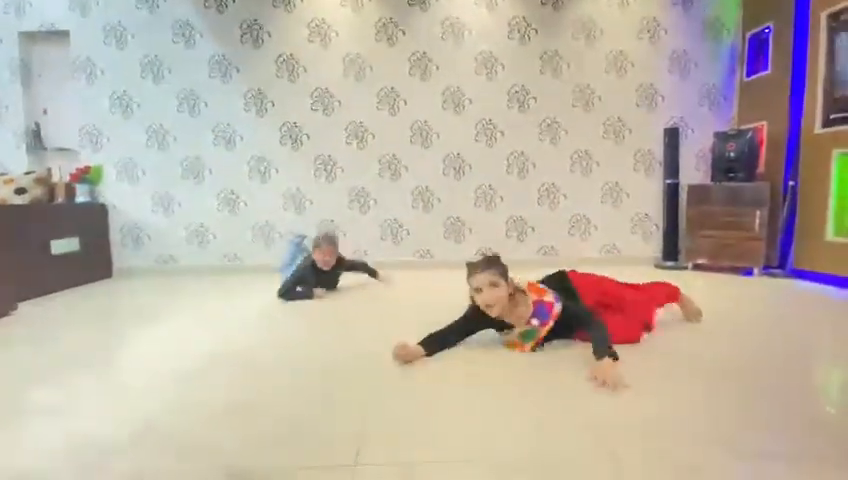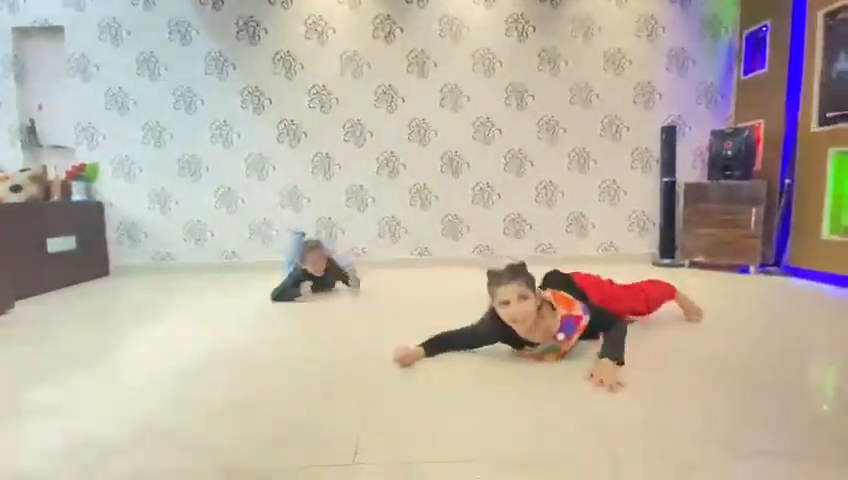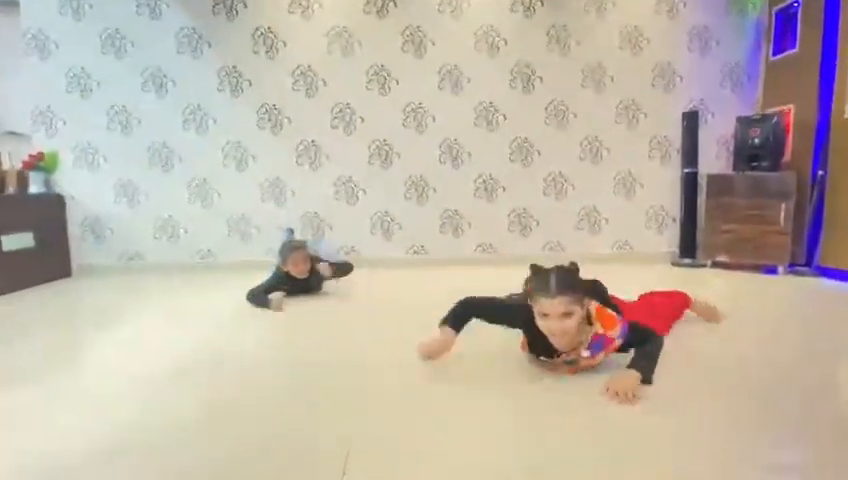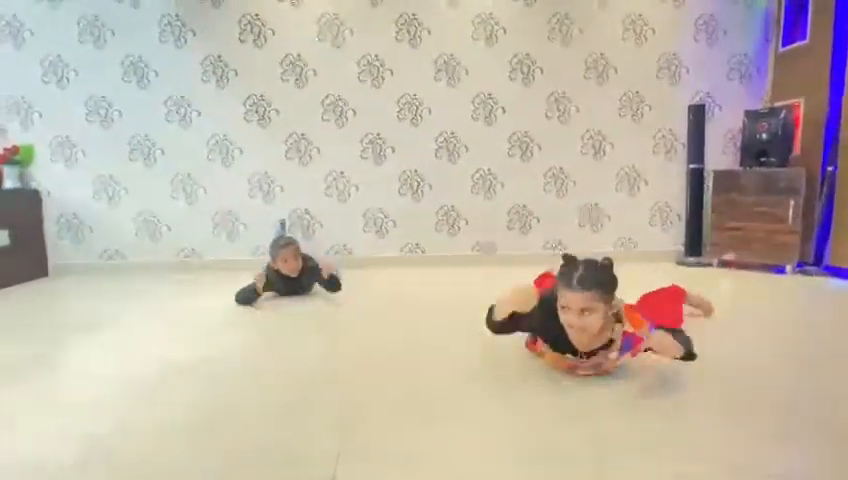
dt=0.2s
person 1, frame 1
left shoulder: (538, 297)
right shoulder: (480, 315)
left elbow: (590, 321)
right elbow: (449, 334)
left wrist: (604, 360)
right wrist: (417, 351)
left hip: (575, 289)
left knee: (636, 305)
right knee: (628, 330)
left ankle: (675, 295)
person 1, frame 2
left shoulder: (567, 308)
right shoulder: (498, 325)
left elbow: (614, 323)
right elbow: (456, 337)
left wrist: (607, 361)
right wrist: (418, 351)
left hip: (579, 290)
left knee: (634, 298)
left ankle: (675, 294)
person 1, frame 3
left shoulder: (605, 322)
right shoulder: (525, 313)
left elbow: (652, 339)
right elbow: (471, 305)
left wrist: (633, 374)
right wrist: (445, 336)
left hip: (597, 300)
left knee: (651, 311)
left ankle: (688, 302)
person 1, frame 4
right shoulder: (547, 310)
left elbow: (677, 337)
right elbow: (495, 324)
left wrist: (675, 347)
right wrist: (509, 304)
left ankle: (682, 296)
